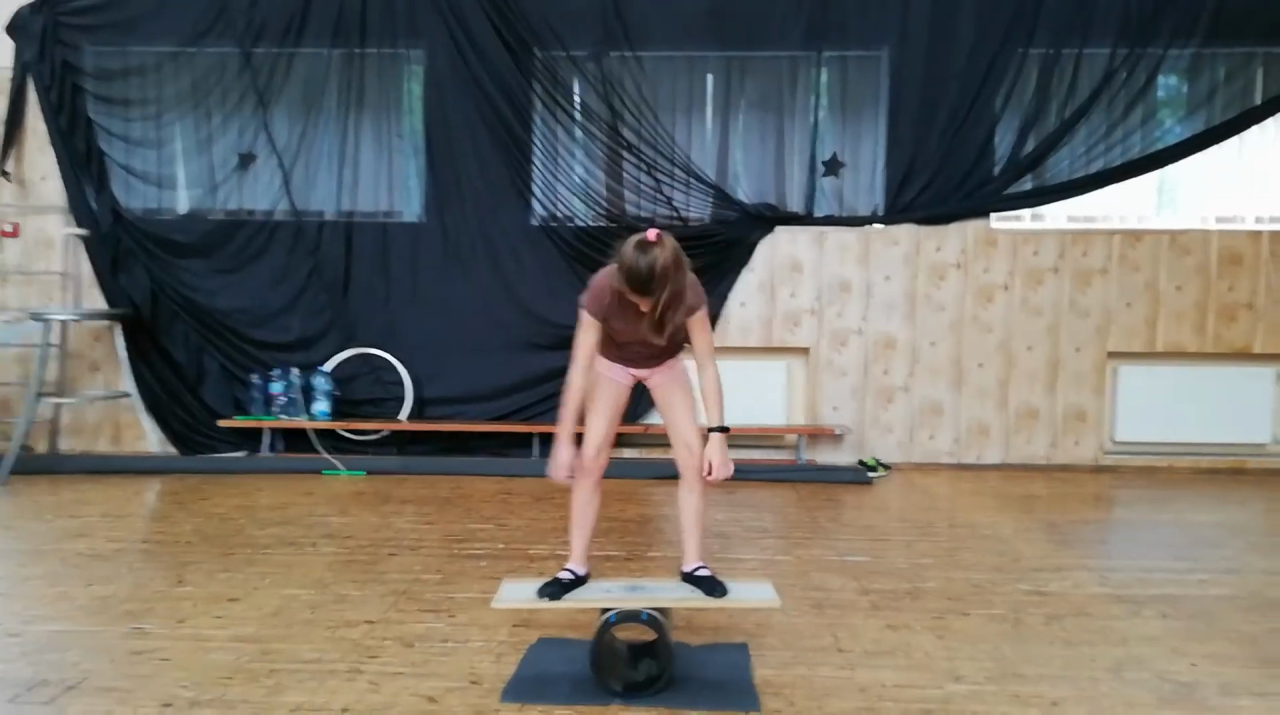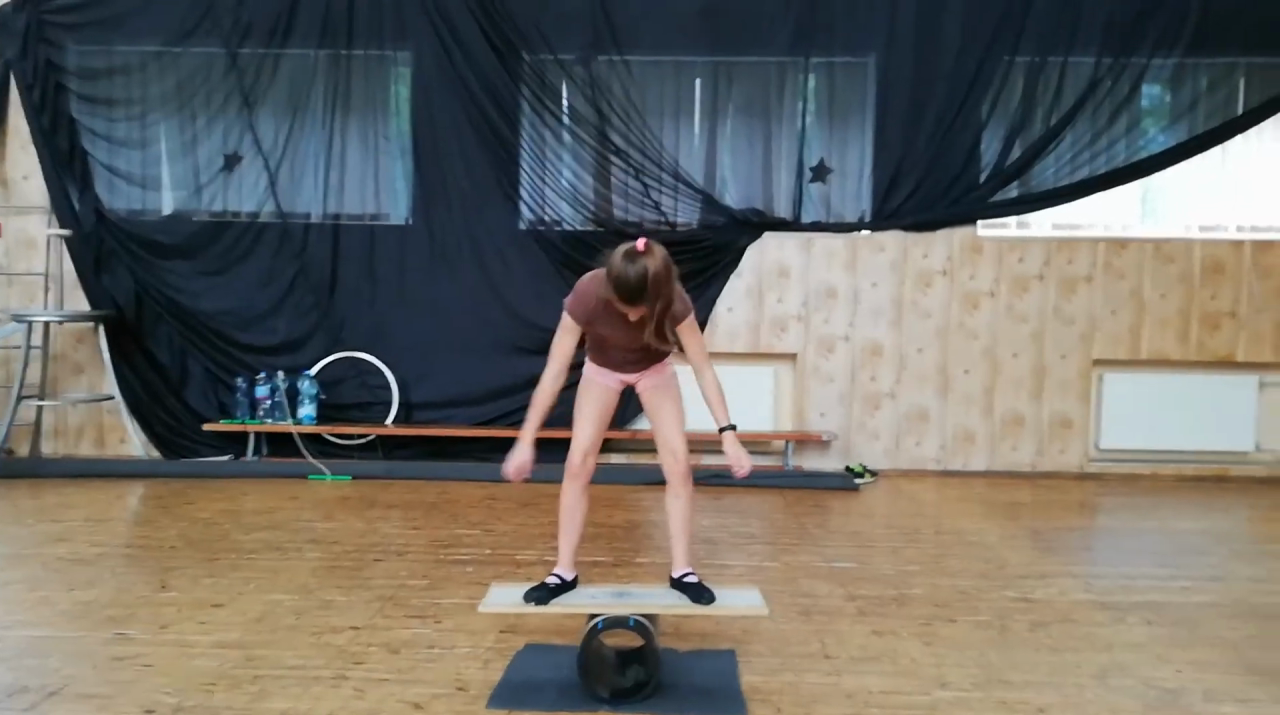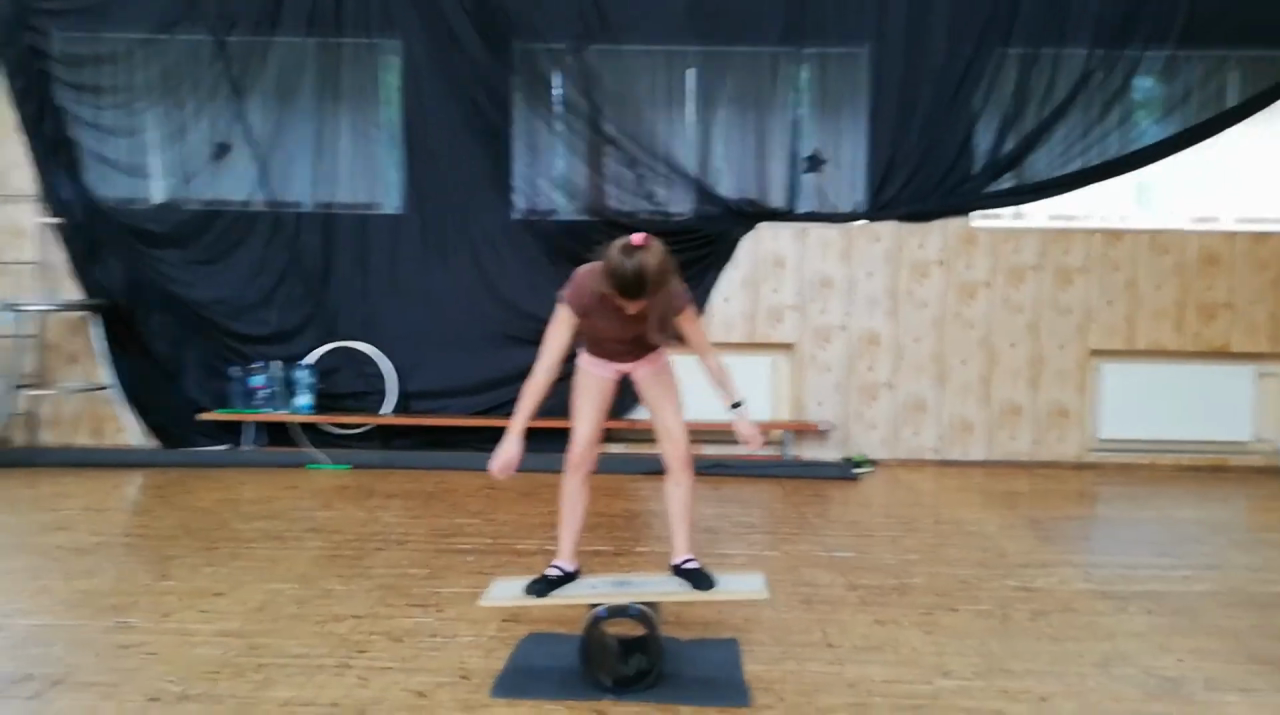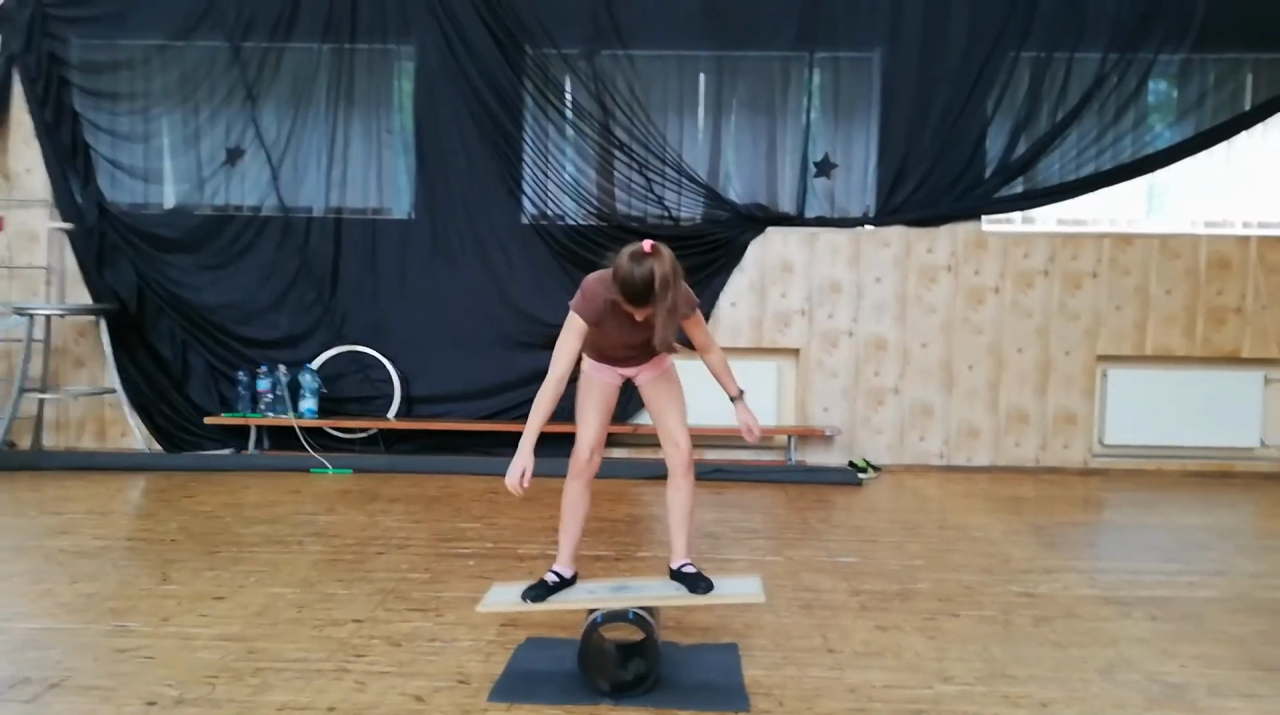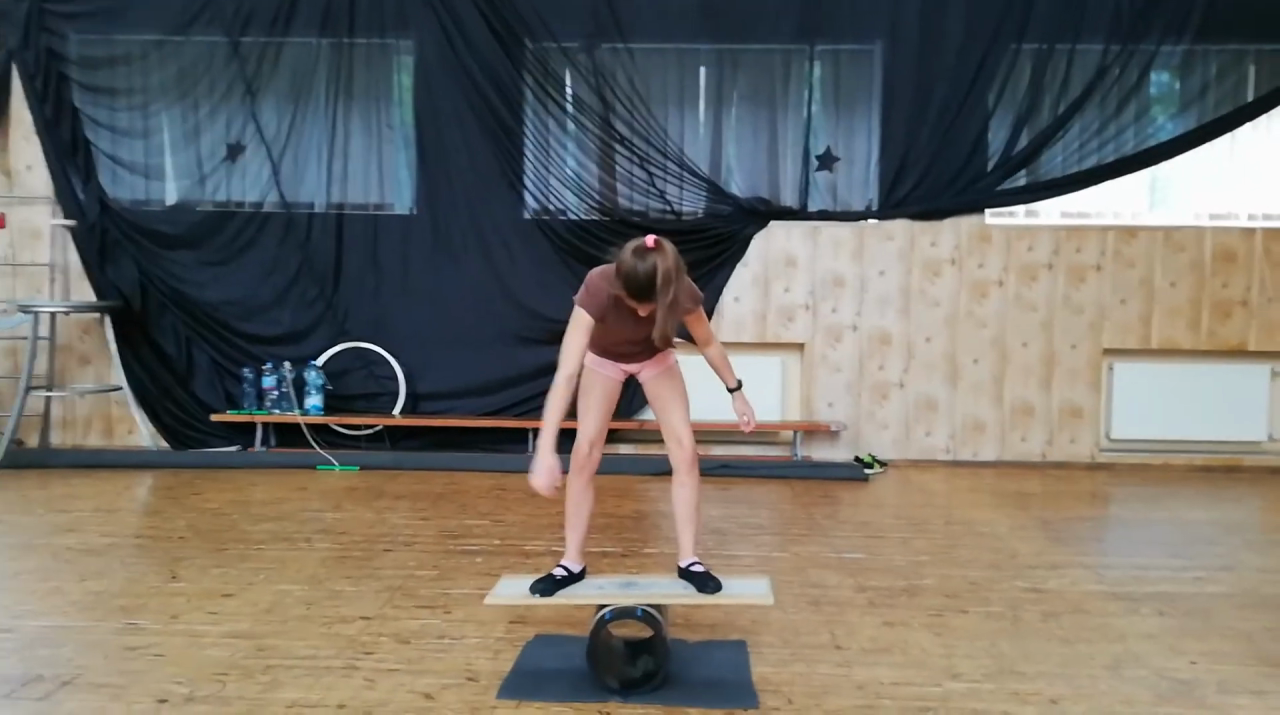
dt=0.1s
person 1, frame 1
left shoulder: (688, 292)
right shoulder: (602, 289)
left elbow: (707, 364)
right elbow: (580, 368)
left wrist: (716, 434)
right wrist: (563, 441)
left hip: (666, 364)
right hip: (613, 365)
left knee: (693, 456)
right knee: (590, 458)
left ankle: (694, 565)
right ankle: (576, 567)
person 1, frame 2
left shoulder: (672, 299)
right shoulder: (588, 294)
left elbow: (702, 366)
right elbow: (555, 371)
left wrist: (727, 433)
right wrist: (526, 441)
left hip: (654, 369)
right hip: (603, 369)
left knee: (678, 462)
right knee: (578, 462)
left ankle: (682, 571)
right ankle: (564, 572)
person 1, frame 3
left shoulder: (670, 292)
right shoulder: (584, 285)
left elbow: (705, 350)
right elbow: (547, 363)
left wrist: (736, 408)
right wrist: (514, 434)
left hip: (648, 357)
right hip: (596, 359)
left knee: (678, 449)
right knee: (580, 452)
left ankle: (682, 558)
right ankle: (565, 563)
person 1, frame 4
left shoulder: (677, 296)
right shoulder: (594, 293)
left elbow: (709, 350)
right elbow: (557, 375)
left wrist: (738, 402)
right wrist: (525, 447)
left hip: (652, 362)
right hip: (601, 364)
left knee: (681, 453)
right knee: (584, 458)
left ankle: (681, 563)
right ankle: (563, 568)
person 1, frame 5
left shoulder: (681, 291)
right shoulder: (598, 288)
left elbow: (709, 344)
right elbow: (567, 371)
left wrist: (736, 392)
right wrist: (545, 448)
left hip: (655, 358)
right hip: (604, 360)
left knee: (685, 450)
right knee: (585, 452)
left ankle: (688, 561)
right ankle: (572, 563)
